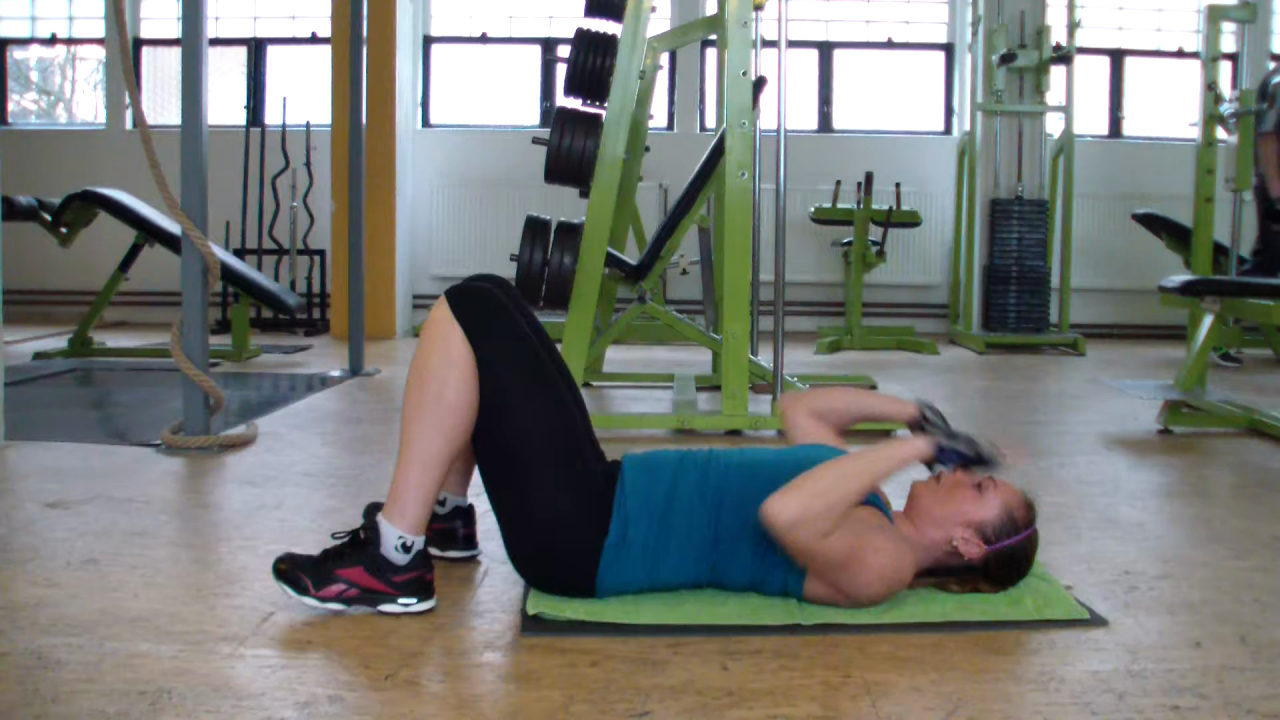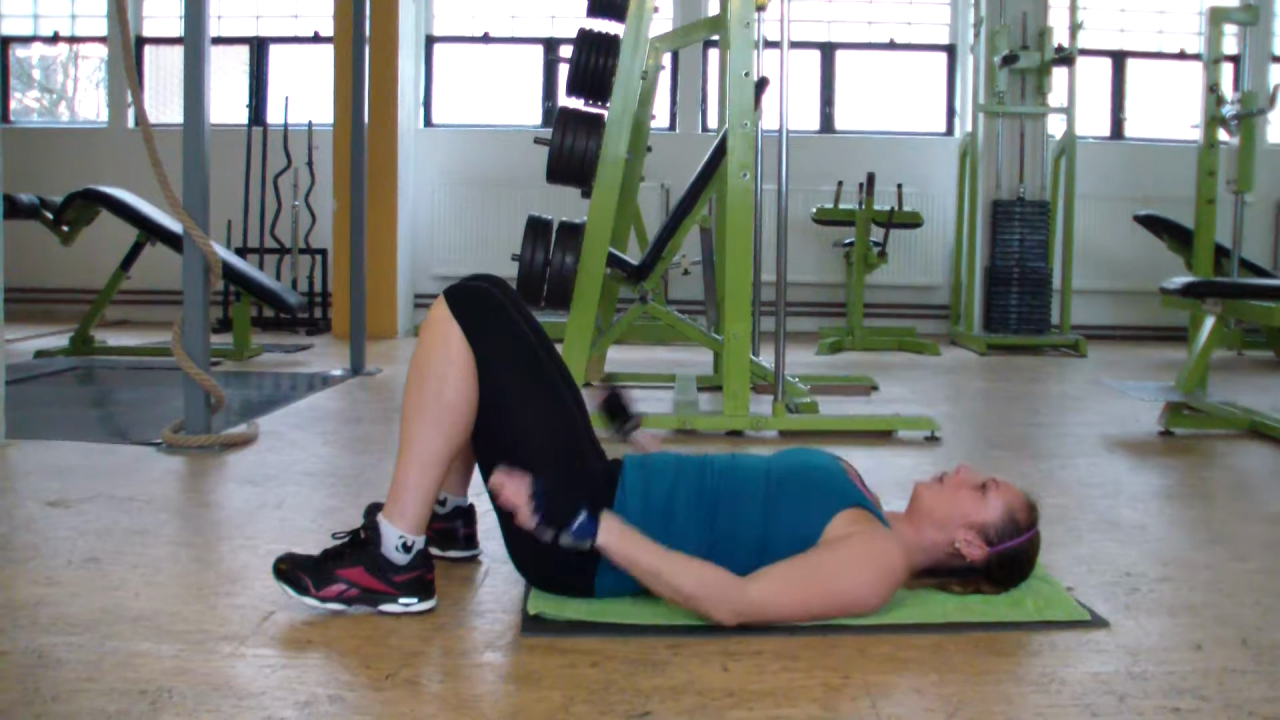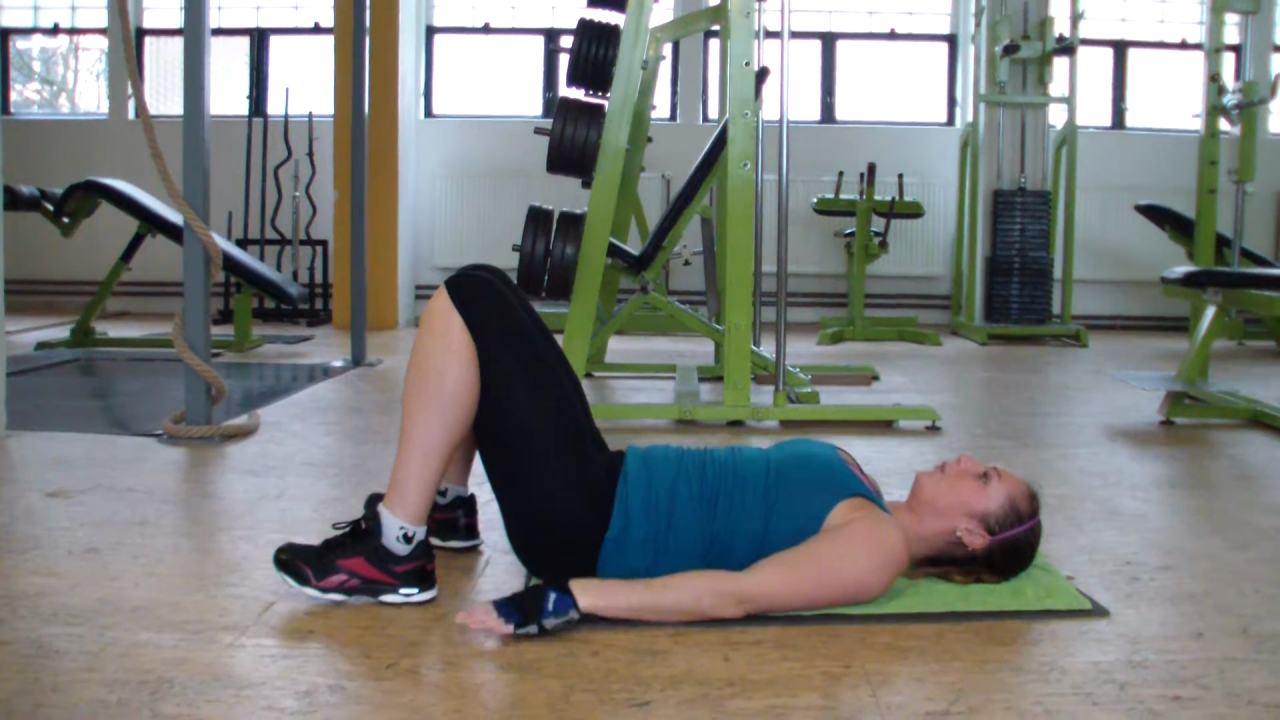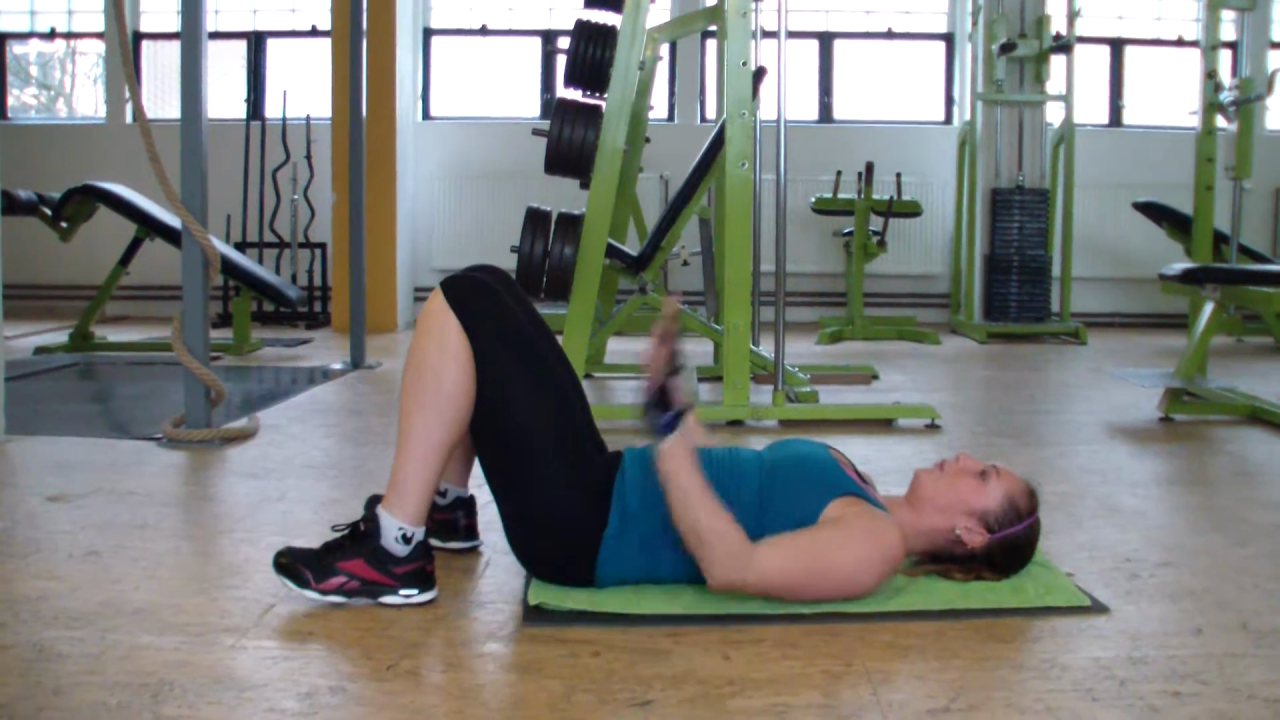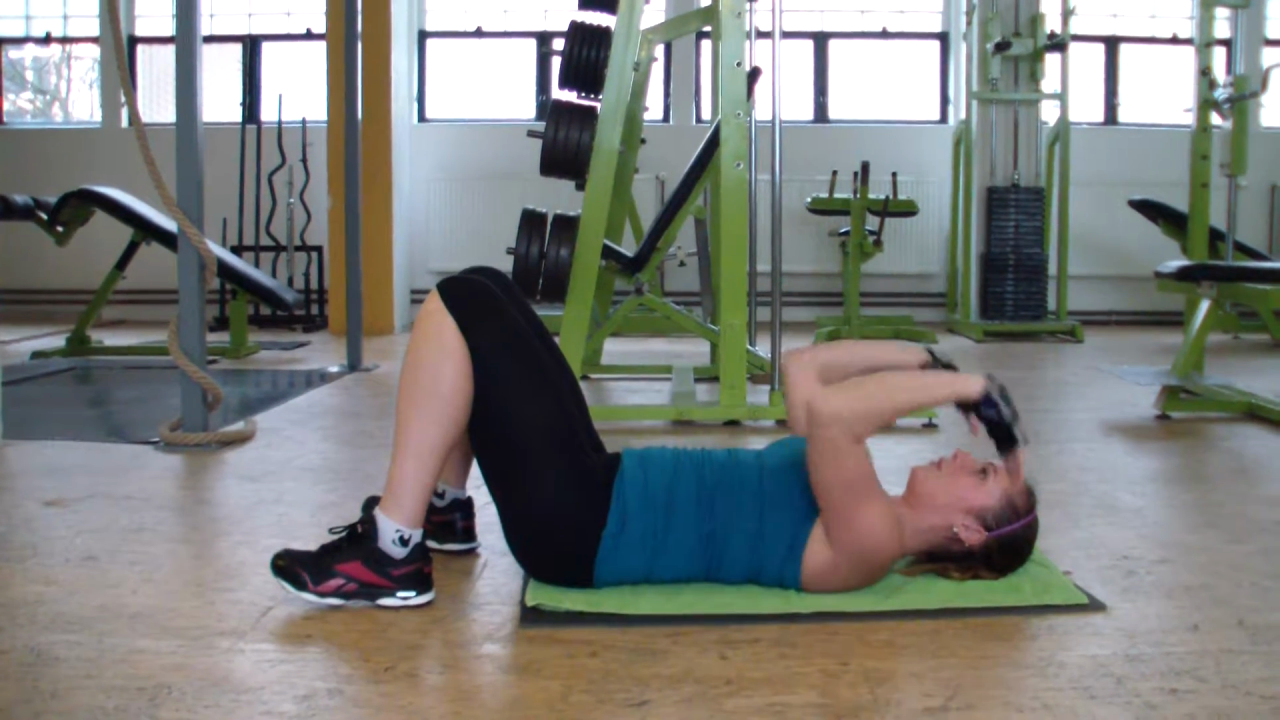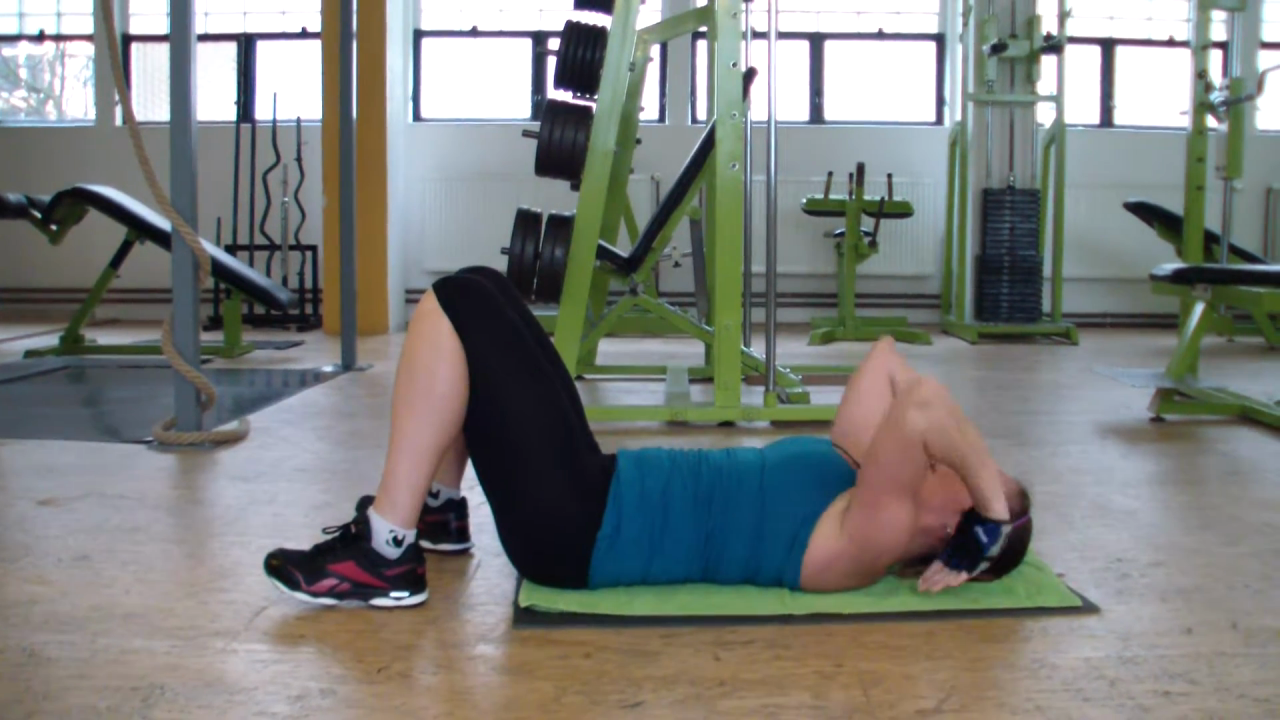
dt=0.4s
person 1, frame 1
left shoulder: (877, 563)
right shoulder: (870, 520)
left elbow: (784, 515)
right elbow: (796, 412)
left wrist: (912, 448)
right wrist: (911, 413)
left hip: (581, 540)
right hip: (604, 501)
left knee: (467, 315)
right knee: (484, 300)
left ankle: (393, 562)
right ankle: (445, 520)
person 1, frame 2
left shoulder: (875, 565)
right shoulder: (863, 517)
left elbow: (735, 600)
left wrist: (584, 526)
left hip: (587, 526)
right hip: (605, 496)
left knee: (465, 313)
right knee: (482, 297)
left ankle: (393, 562)
right ankle: (444, 520)
person 1, frame 3
left shoulder: (877, 552)
right shoulder: (864, 504)
left elbow: (734, 595)
left wrist: (566, 598)
left hip: (583, 527)
right hip: (608, 489)
left knee: (465, 304)
right knee: (480, 289)
left ankle: (395, 554)
right ankle: (444, 510)
person 1, frame 4
left shoulder: (868, 550)
right shoulder: (859, 504)
left elbow: (728, 566)
left wrist: (668, 423)
right wrist: (667, 374)
left hip: (579, 531)
right hip: (606, 496)
left knee: (462, 306)
right knee: (482, 288)
left ankle: (394, 553)
right ankle: (445, 510)
person 1, frame 5
left shoulder: (869, 543)
right shoulder: (863, 506)
left elbow: (810, 403)
right elbow: (801, 365)
left wrist: (965, 386)
right wrist: (934, 366)
left hip: (578, 533)
right hip: (603, 496)
left knee: (458, 304)
right knee: (479, 290)
left ankle: (392, 554)
right ankle: (444, 511)
person 1, frame 6
left shoulder: (873, 539)
right shoulder: (859, 483)
left elbow: (928, 410)
right elbow: (885, 359)
left wrist: (996, 521)
right wrist: (971, 459)
left hip: (573, 534)
right hip: (596, 499)
left knee: (455, 306)
right knee: (477, 291)
left ankle: (386, 554)
right ankle: (438, 511)
